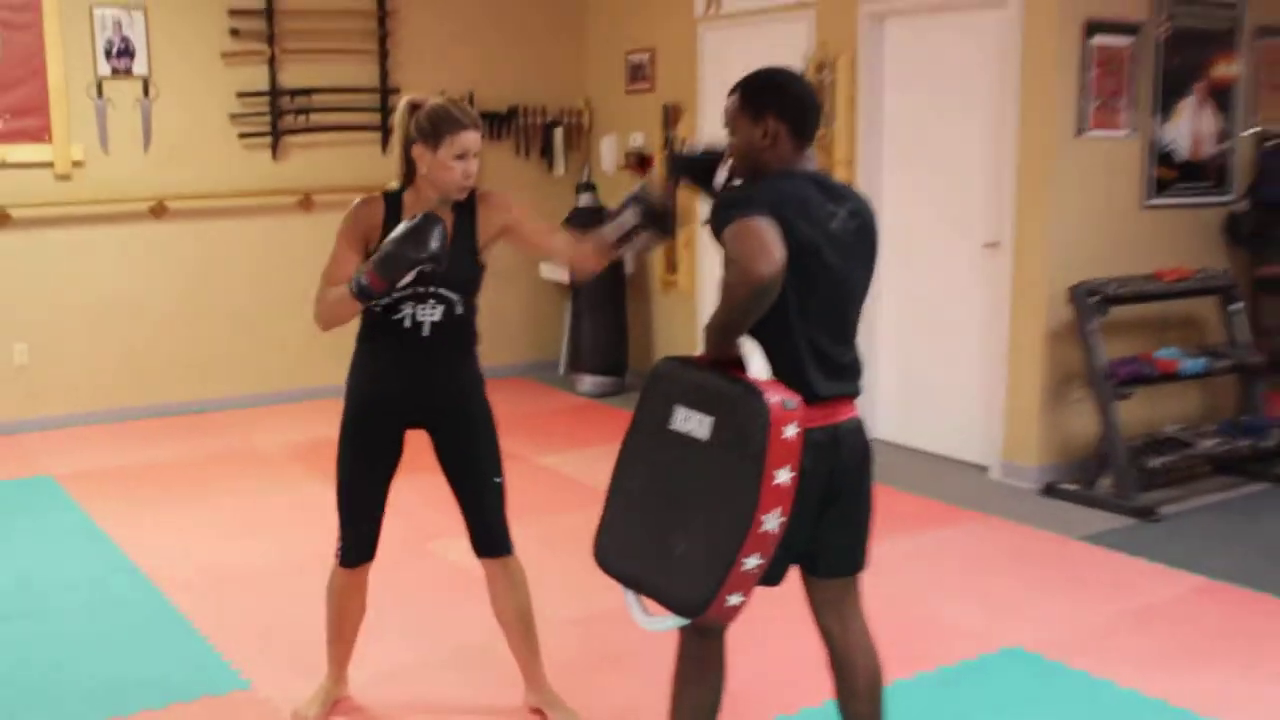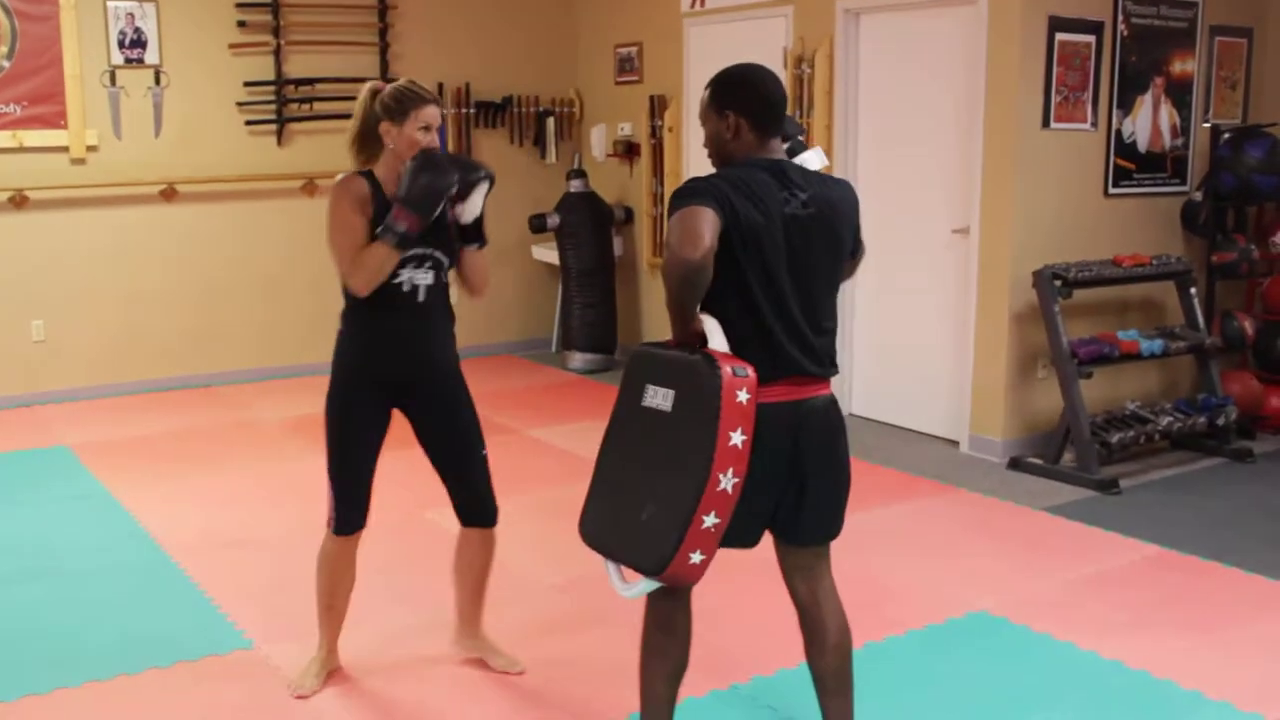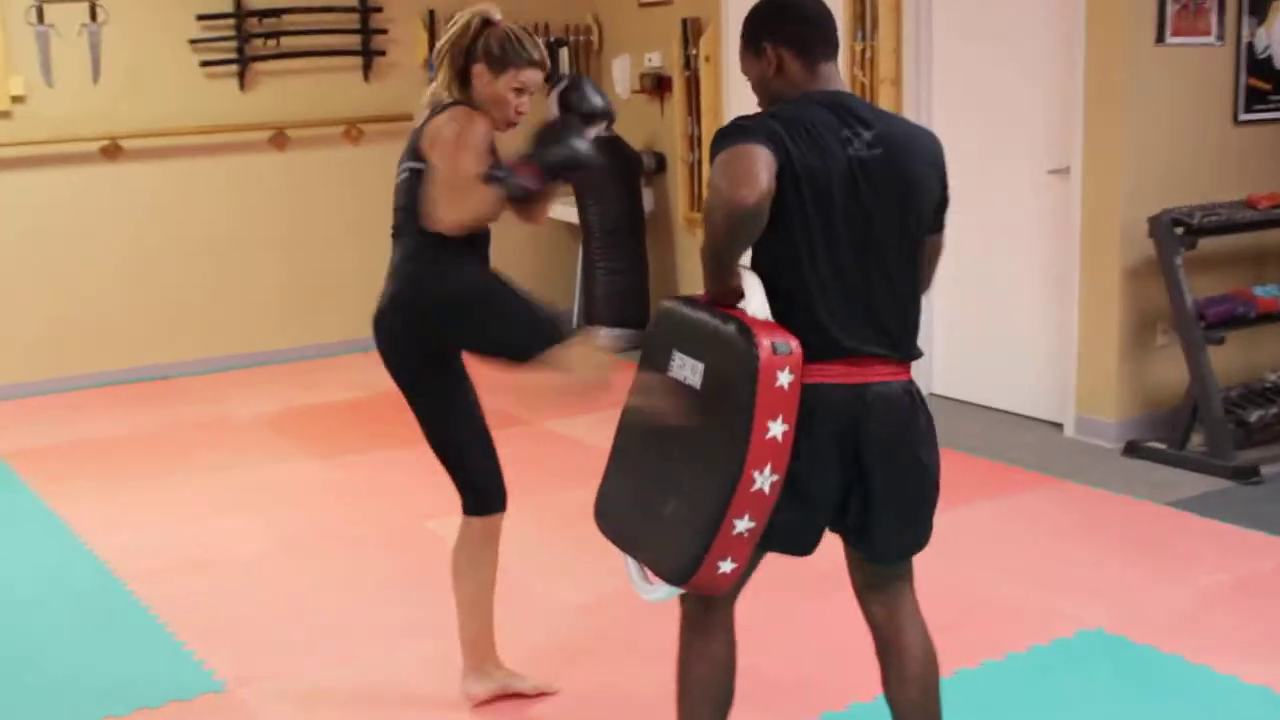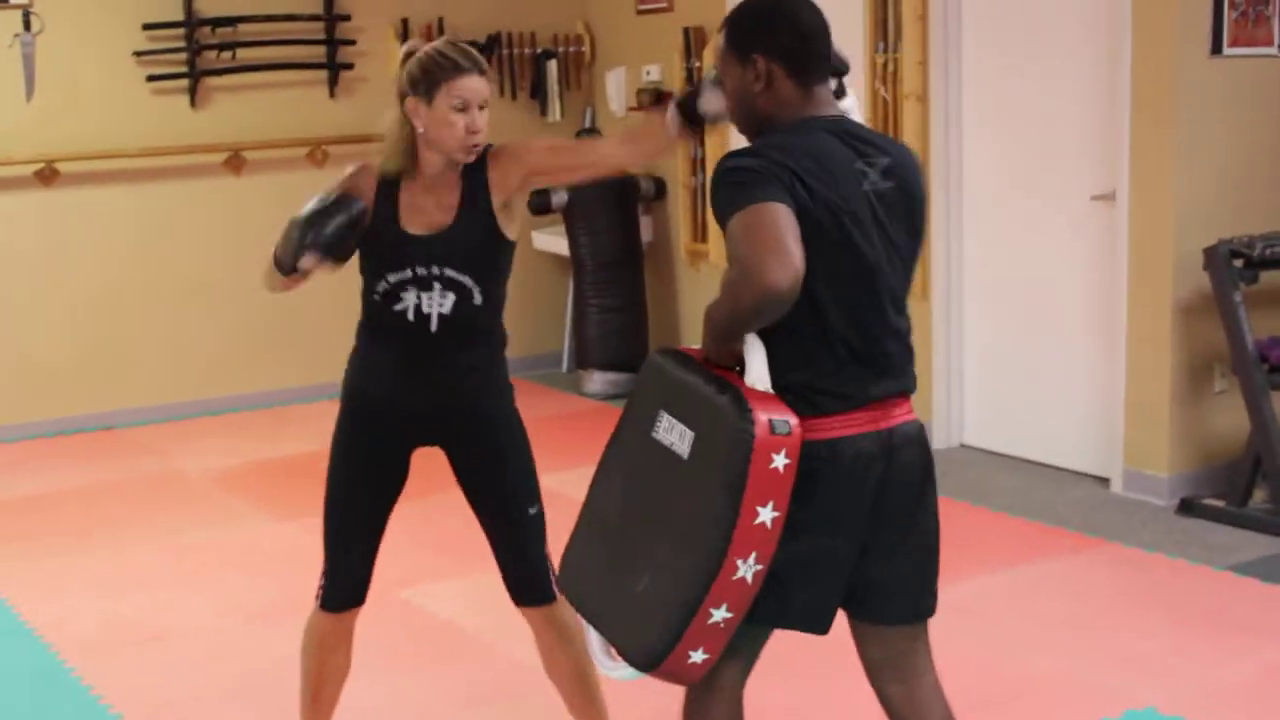
dt=1s
person 1, frame 1
left shoulder: (749, 202)
right shoulder: (858, 212)
left elbow: (760, 267)
left wrist: (718, 338)
right hip: (842, 434)
left knee: (705, 615)
right knee: (842, 615)
person 1, frame 2
left shoulder: (709, 194)
right shoulder: (839, 197)
left elbow: (690, 253)
left wrist: (683, 320)
right hip: (814, 413)
left knee: (670, 577)
right knee: (813, 583)
person 1, frame 3
left shoulder: (759, 134)
right shoulder: (921, 148)
left elbow: (741, 197)
left wrist: (719, 276)
left hip: (788, 399)
right hip: (889, 398)
left knee: (708, 590)
right knee: (892, 600)
person 1, frame 4
left shoulder: (758, 169)
right shoulder: (900, 165)
left elbow: (774, 276)
left wrist: (719, 333)
left hip: (799, 455)
right hip: (896, 444)
person 2, frame 1
left shoulder: (488, 213)
right shoulder: (371, 214)
left elbow: (579, 256)
right elbow: (324, 314)
right wrist: (378, 274)
left hip: (456, 392)
right hip: (379, 392)
left knee: (494, 546)
right knee: (355, 553)
person 2, frame 2
left shoulder: (439, 185)
right shoulder: (353, 191)
left elbow: (477, 285)
right elbow: (359, 280)
left wrist: (469, 217)
right wrist: (408, 213)
left hip: (434, 365)
right hip: (363, 368)
left knee: (480, 511)
right knee: (347, 519)
left ankle: (470, 632)
right ankle: (326, 651)
person 2, frame 3
left shoulder: (451, 123)
right shoulder: (464, 124)
left elbow: (525, 214)
right elbow: (449, 217)
left wrist: (566, 143)
right wrist: (536, 170)
left hip: (409, 322)
right hip: (441, 296)
left knee: (484, 500)
right knee: (566, 343)
left ankle: (483, 668)
person 2, frame 4
left shoulder: (507, 169)
right shoulder: (368, 183)
left elbow: (625, 148)
right elbow: (282, 276)
right wrist: (300, 250)
left hip: (476, 399)
right hip: (378, 402)
left knee: (535, 591)
right knee: (340, 597)
